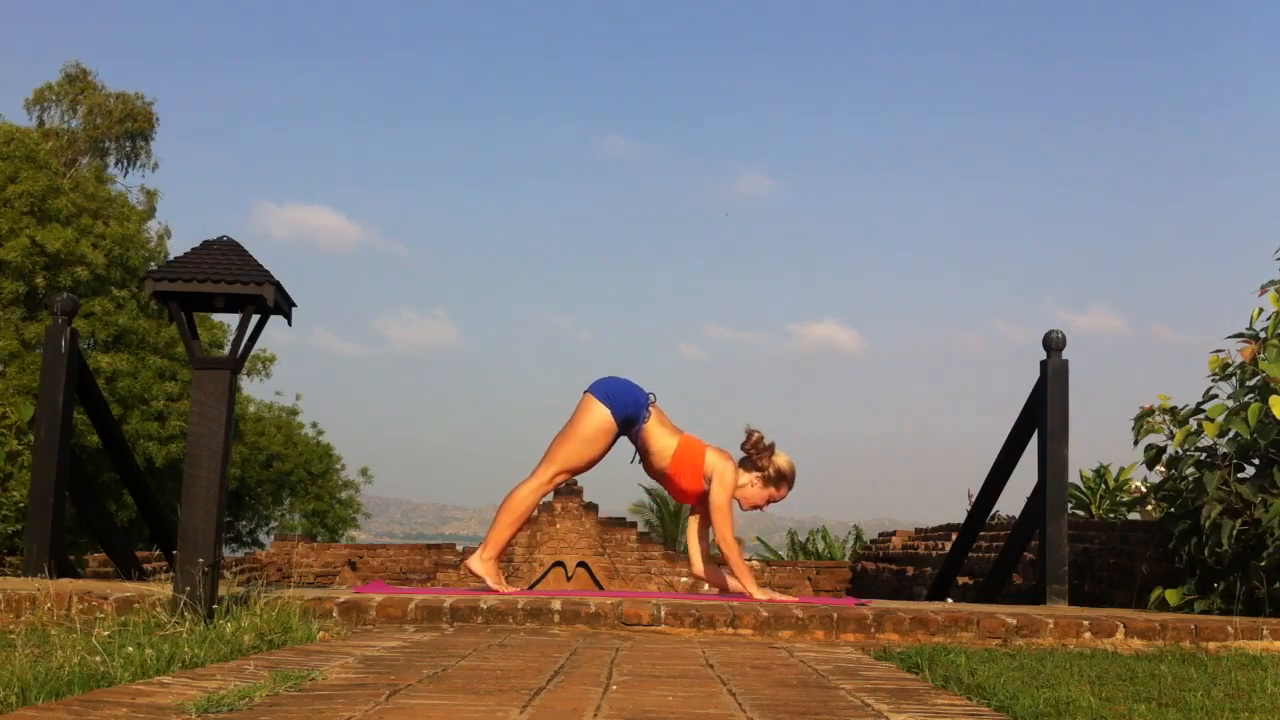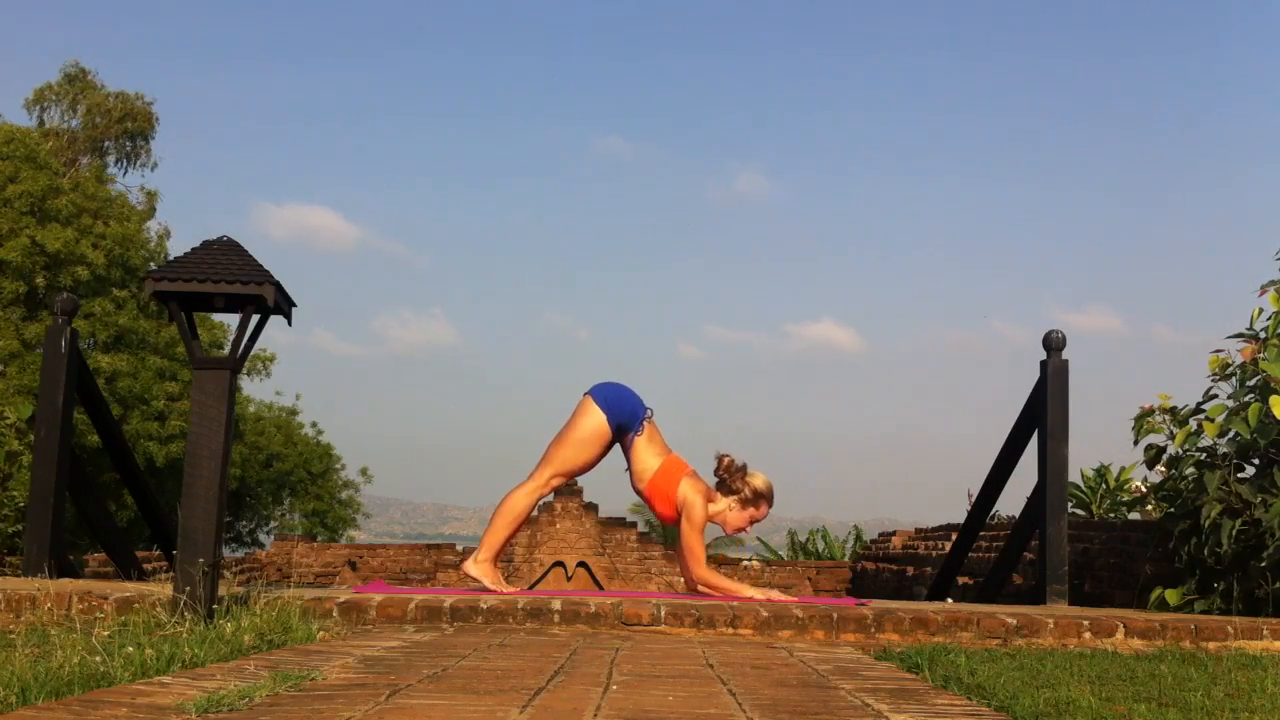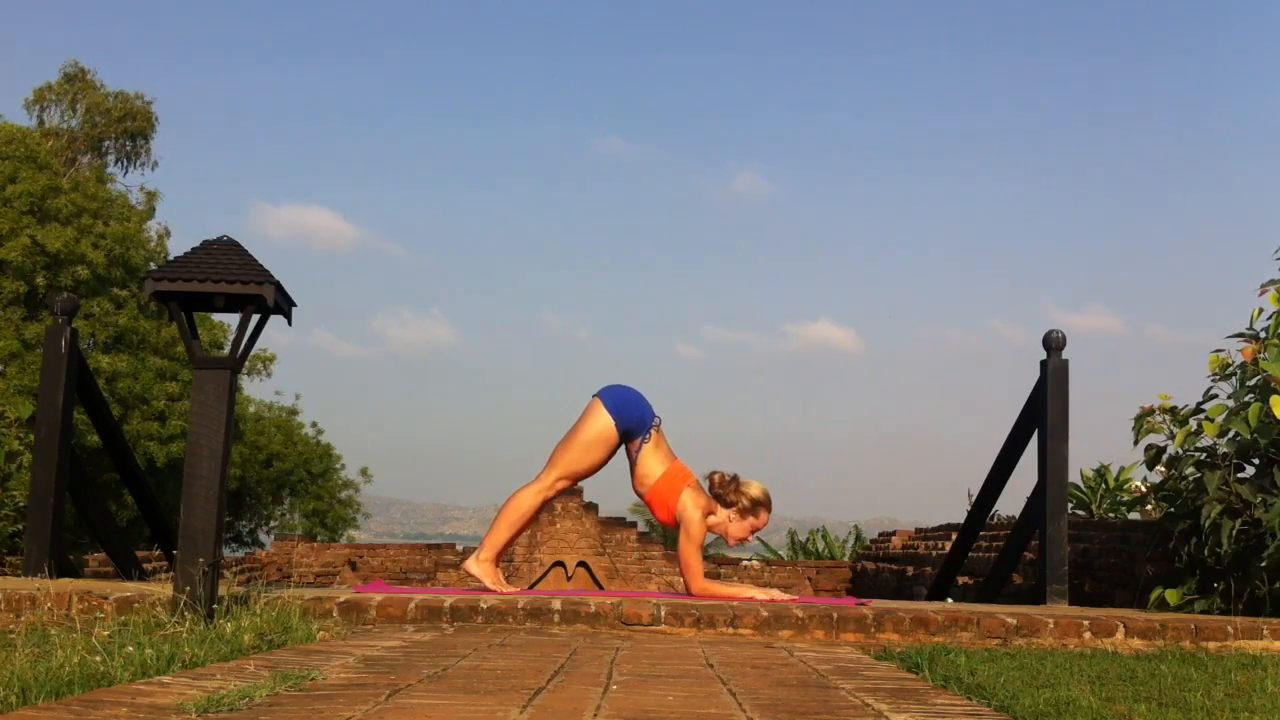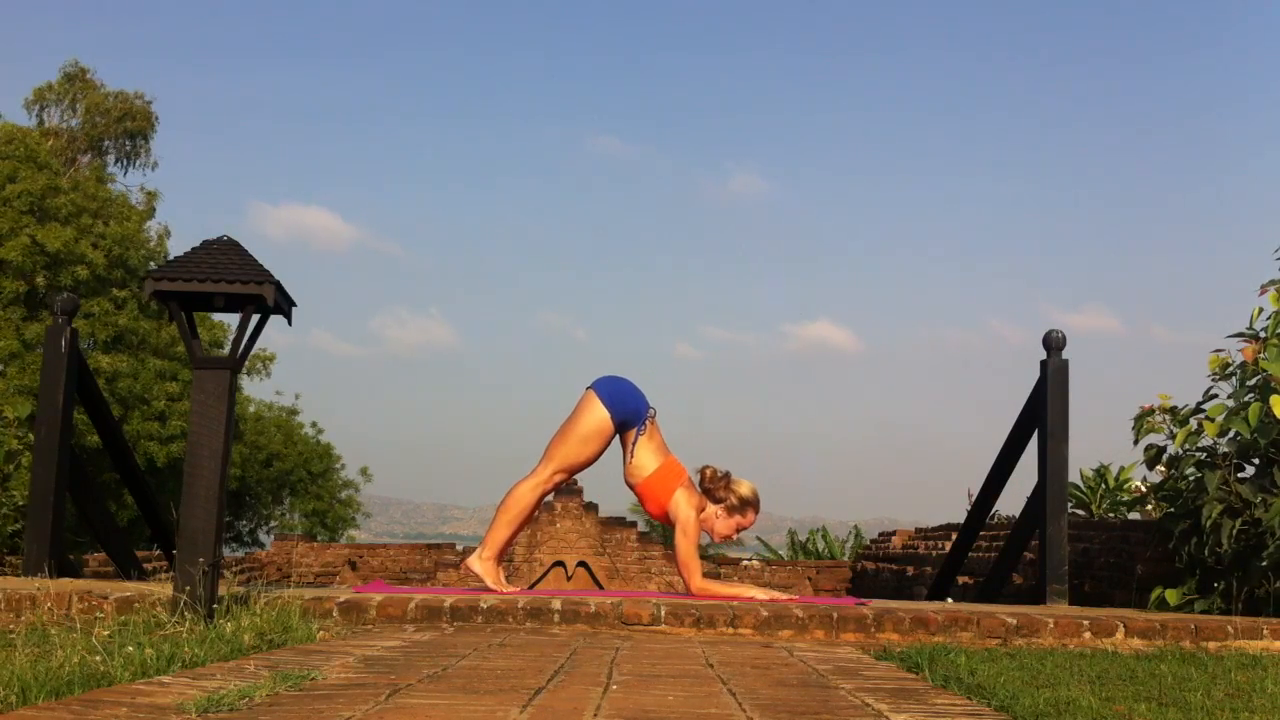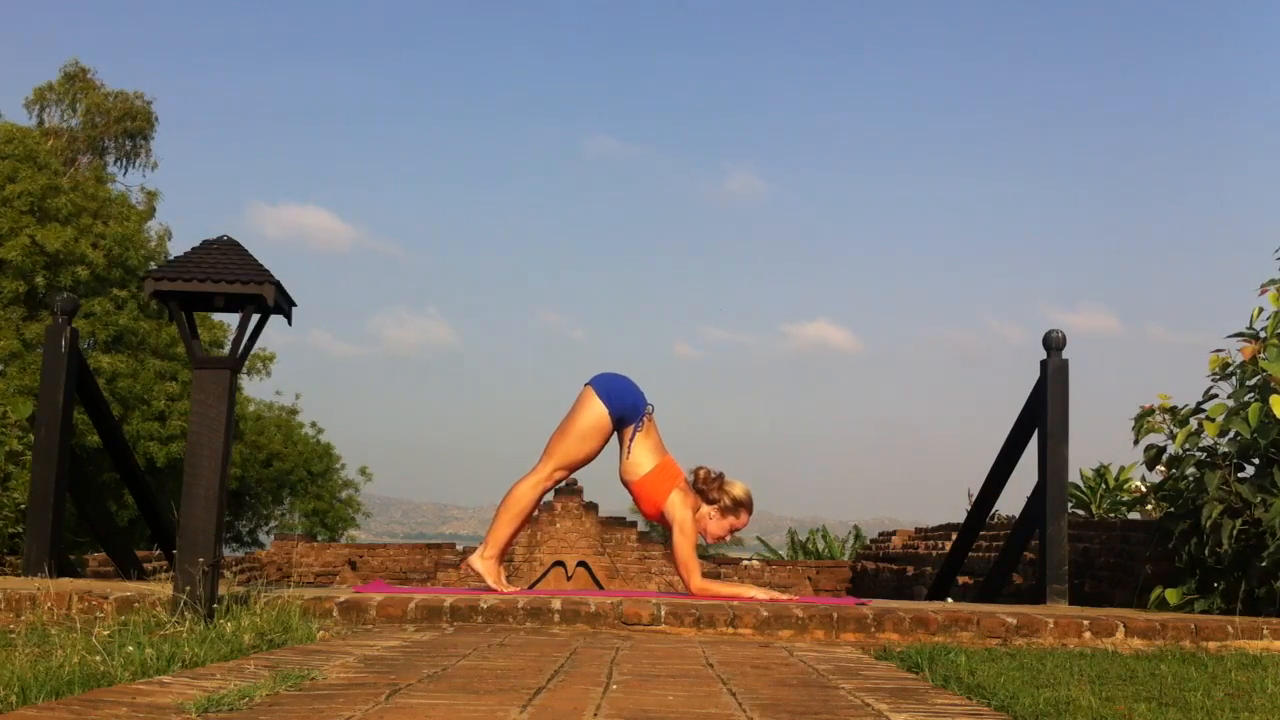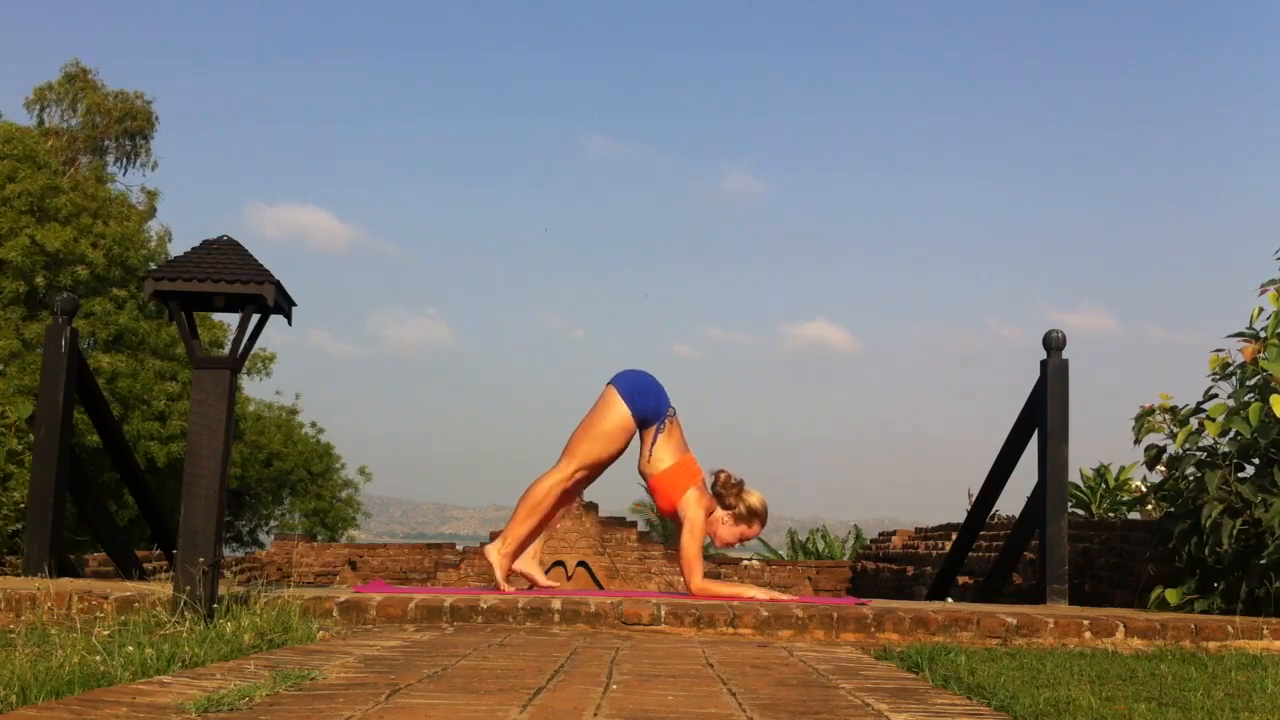
dt=0.5s
person 1, frame 1
left shoulder: (707, 492)
right shoulder: (723, 470)
left elbow: (699, 564)
right elbow: (725, 540)
left wrist: (746, 589)
right wrist: (755, 590)
left hip: (621, 408)
right hip: (618, 399)
left knee: (550, 479)
right knee: (546, 477)
left ankle: (491, 558)
right ankle: (486, 556)
person 1, frame 2
left shoulder: (696, 504)
right shoulder: (695, 500)
left elbow: (694, 580)
right elbow: (699, 573)
left wrist: (748, 593)
right wrist: (751, 591)
left hip: (621, 415)
right hip: (614, 406)
left knee: (547, 483)
right knee: (543, 480)
left ankle: (488, 562)
right ankle: (481, 560)
person 1, frame 3
left shoulder: (700, 513)
right shoulder: (695, 512)
left elbow: (695, 583)
right elbow: (696, 586)
left wrist: (753, 592)
right wrist: (753, 591)
left hip: (627, 413)
right hip: (622, 409)
left knee: (554, 485)
right knee: (549, 482)
left ankle: (491, 560)
right ankle: (483, 558)
person 1, frame 4
left shoulder: (691, 506)
right shoulder: (687, 508)
left elbow: (694, 581)
right elbow: (696, 585)
left wrist: (747, 590)
right wrist: (751, 590)
left hip: (622, 406)
right hip: (616, 401)
left knee: (552, 479)
right knee: (546, 476)
left ankle: (493, 559)
right ankle: (486, 556)
person 1, frame 5
left shoulder: (685, 506)
right shoulder: (683, 510)
left elbow: (693, 580)
right elbow: (696, 585)
right wrist: (751, 591)
left hip: (620, 401)
right hip: (614, 397)
left knee: (551, 477)
right knee: (546, 474)
left ankle: (493, 558)
right ankle: (487, 555)
person 1, frame 6
left shoulder: (699, 506)
right shoulder: (696, 509)
left elbow: (695, 579)
right elbow: (696, 584)
left wrist: (746, 590)
right wrist: (750, 590)
left hip: (642, 397)
right hip: (638, 394)
left knee: (577, 478)
right knee: (568, 473)
left ankle: (528, 555)
right ankle: (505, 549)
